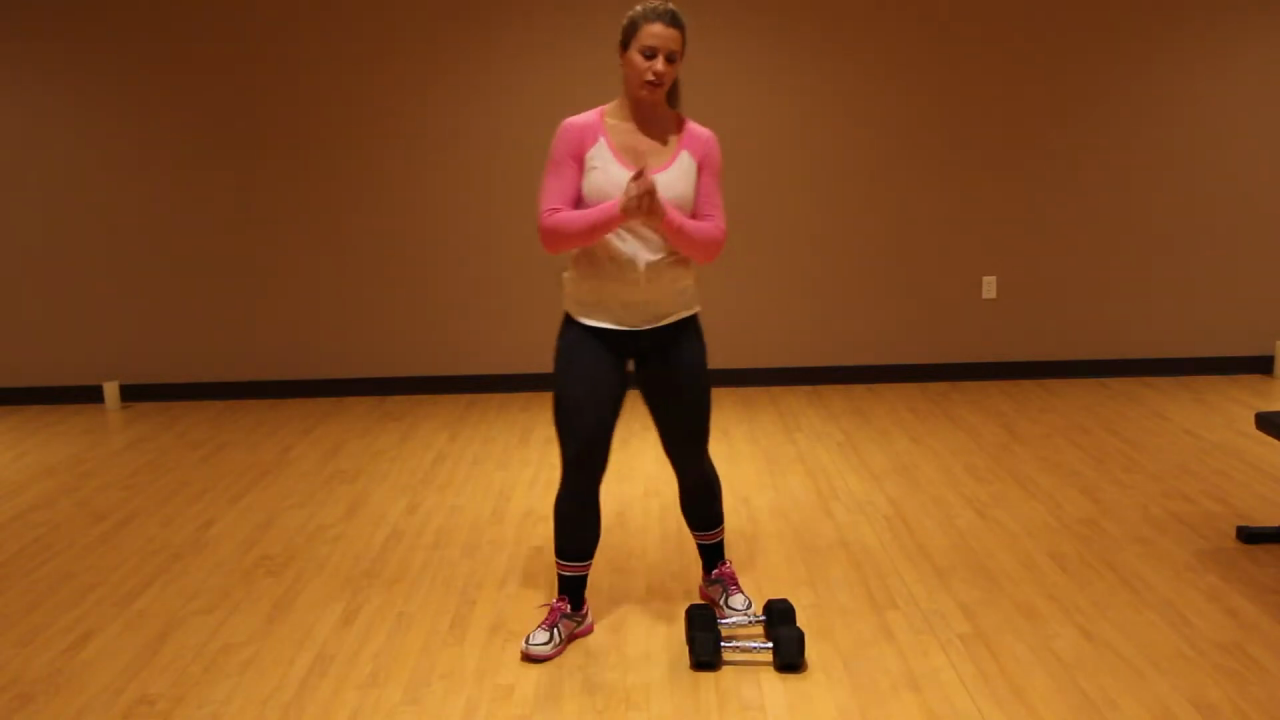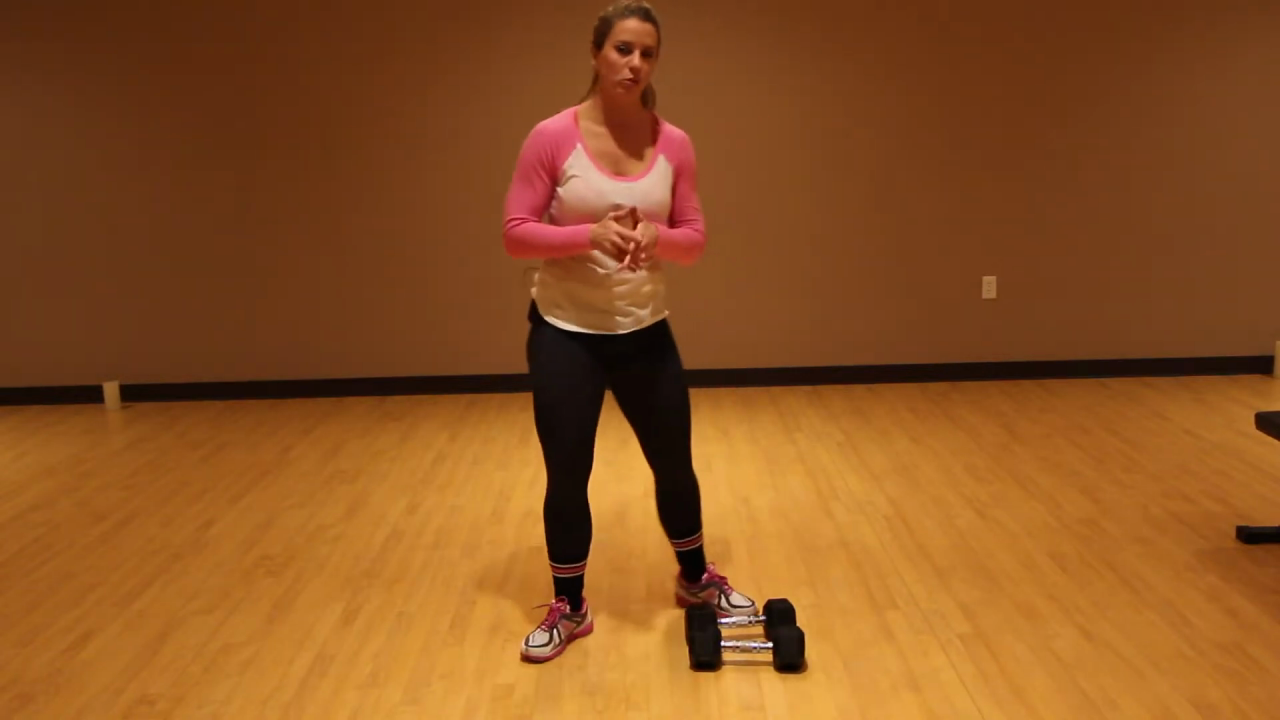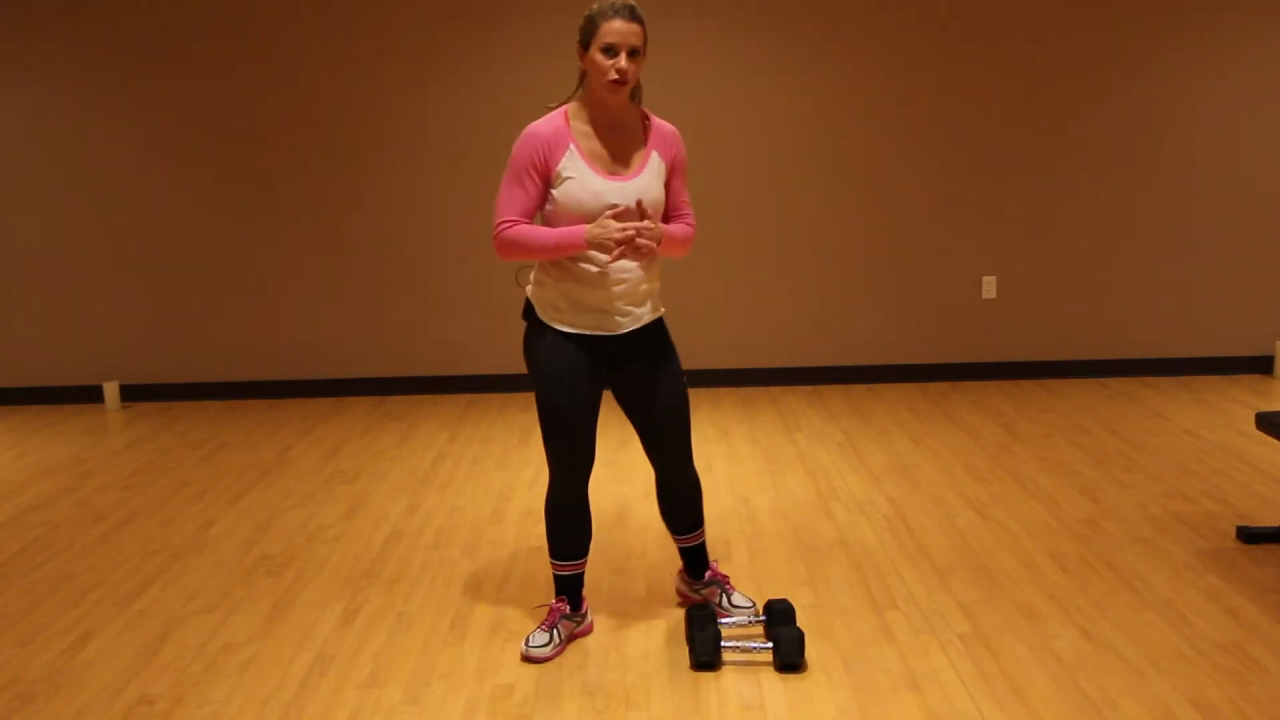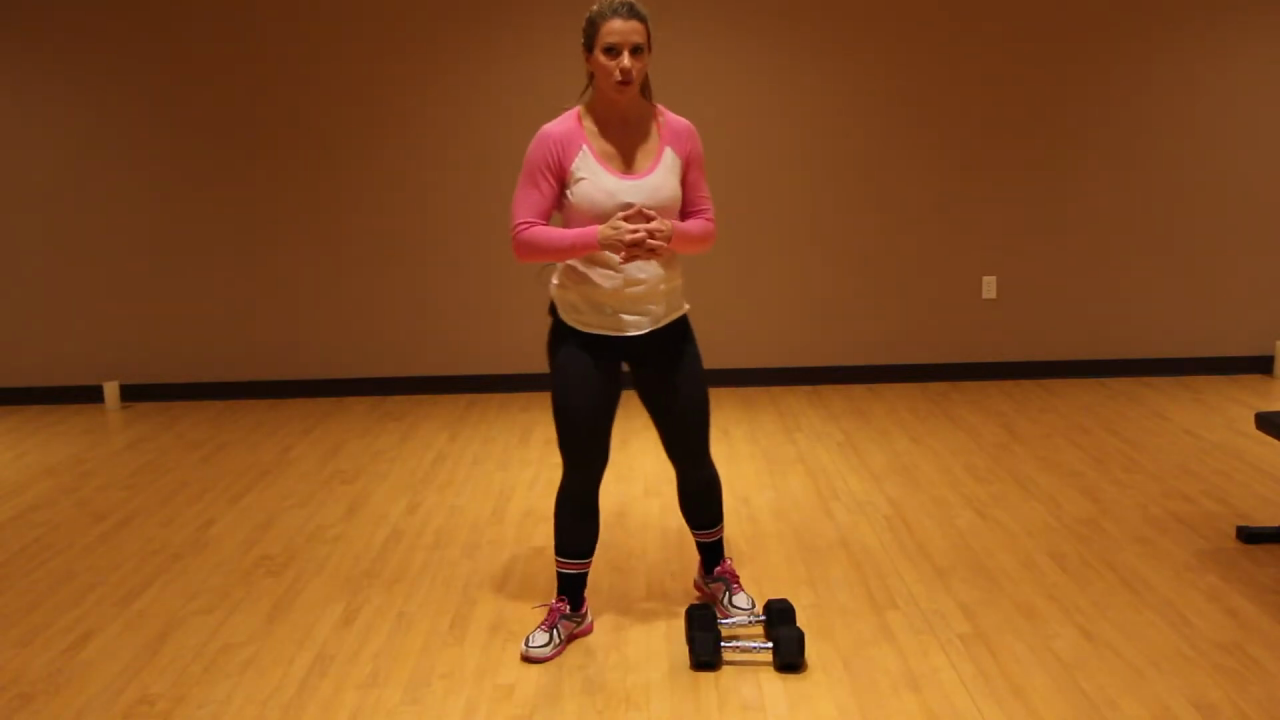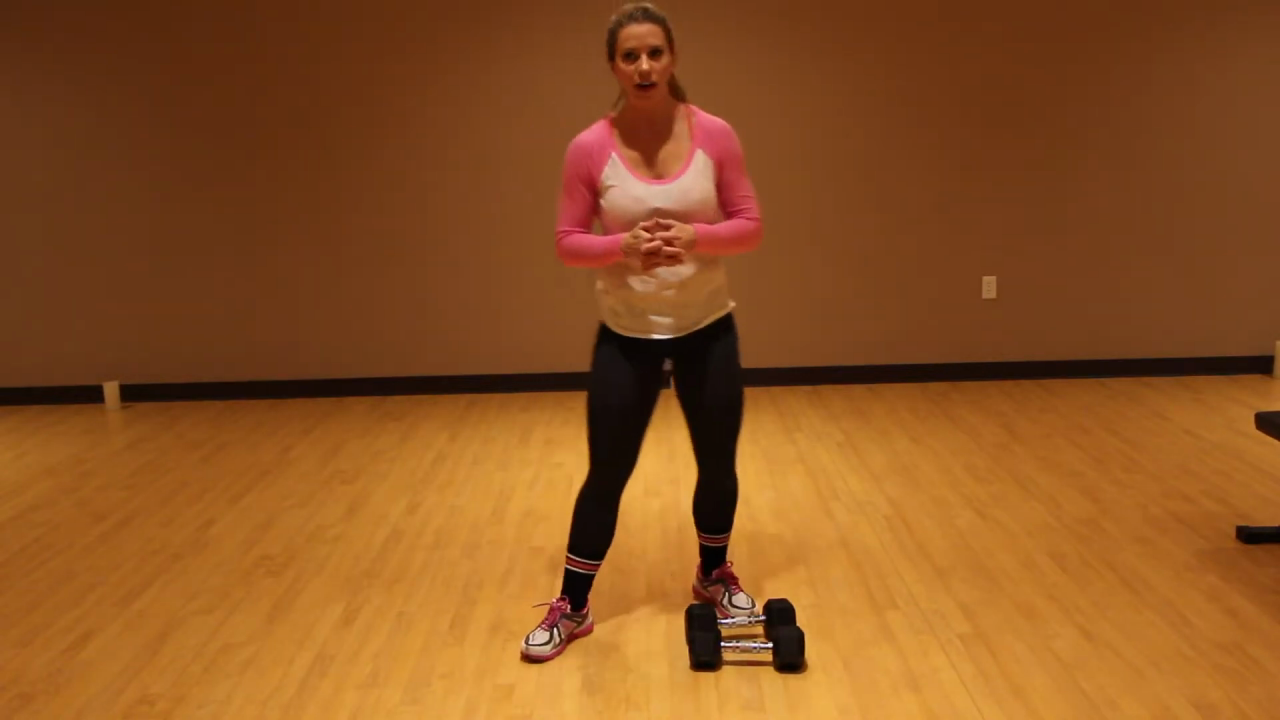
dt=0.2s
person 1, frame 1
left shoulder: (700, 143)
right shoulder: (578, 132)
left elbow: (713, 242)
right elbow: (551, 230)
left wrist: (662, 215)
right wrist: (619, 208)
left hip: (672, 327)
right hip: (591, 327)
left knee: (691, 459)
right knee: (580, 469)
left ankle: (716, 575)
right ankle: (570, 607)
person 1, frame 2
left shoulder: (674, 144)
right shoulder: (552, 137)
left elbow: (694, 239)
right elbow: (515, 233)
left wrist: (654, 237)
right wrist: (591, 235)
left hip: (644, 331)
right hip: (564, 331)
left knee: (673, 464)
right knee: (566, 474)
left ankle: (697, 578)
right ankle: (568, 608)
person 1, frame 3
left shoulder: (664, 139)
right shoulder: (543, 138)
left elbow: (685, 229)
right elbow: (506, 235)
left wrist: (654, 235)
right wrist: (586, 235)
left hip: (641, 327)
right hip: (561, 332)
left knee: (675, 459)
right knee: (569, 473)
left ankle: (699, 574)
right ankle: (569, 607)
person 1, frame 4
left shoulder: (679, 133)
right shoulder: (557, 139)
left elbow: (706, 226)
right elbow: (524, 238)
left wrist: (669, 233)
right wrist: (599, 235)
left hip: (664, 325)
right hip: (583, 332)
left knee: (695, 459)
right knee: (582, 472)
left ankle: (715, 571)
right ankle: (569, 608)
person 1, frame 5
left shoulder: (714, 135)
right shoulder: (590, 148)
left elbow: (750, 226)
right elbow: (567, 243)
left wrist: (695, 236)
right wrist: (625, 244)
left hip: (706, 328)
right hip: (625, 334)
left knee: (719, 463)
right knee: (608, 471)
left ankle: (714, 576)
right ankle: (572, 607)
